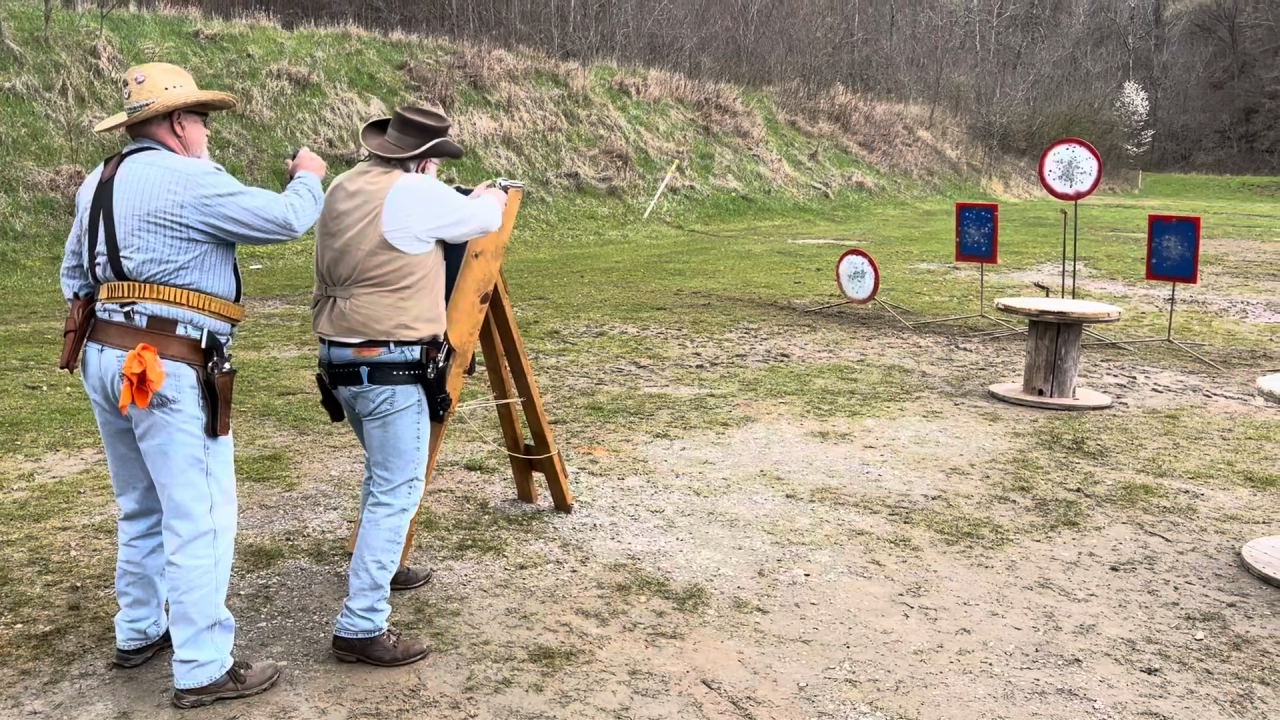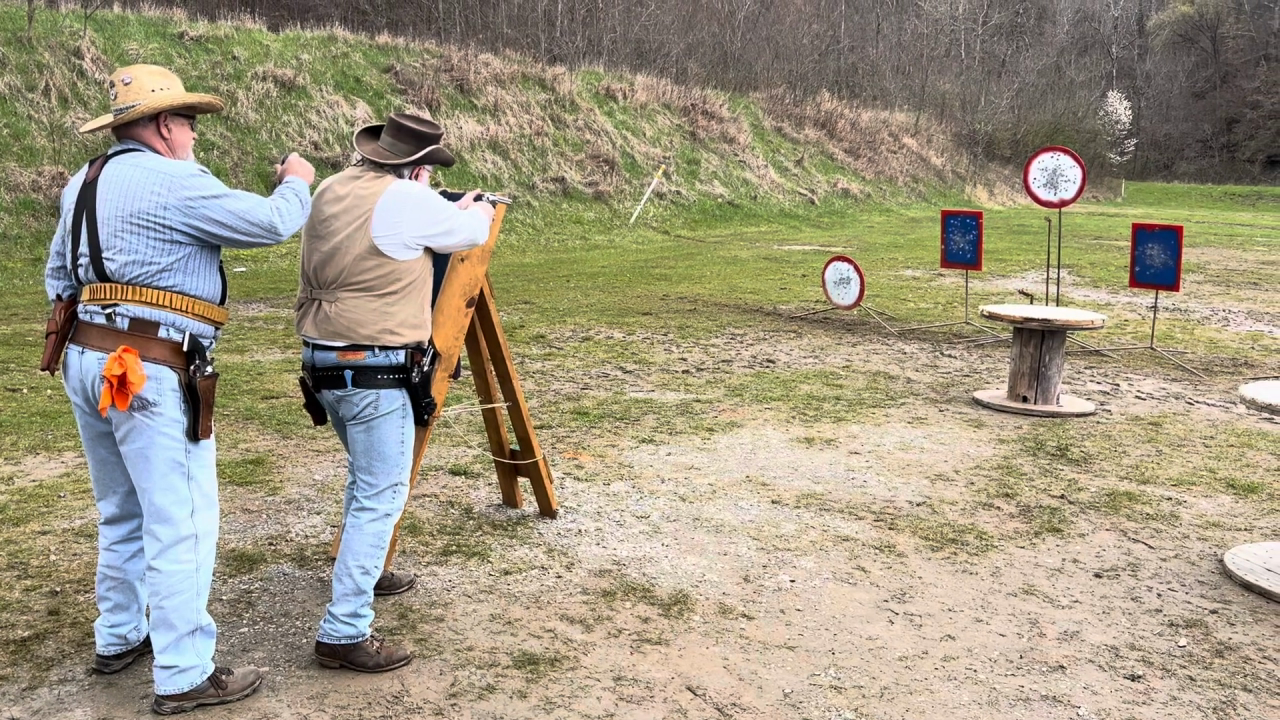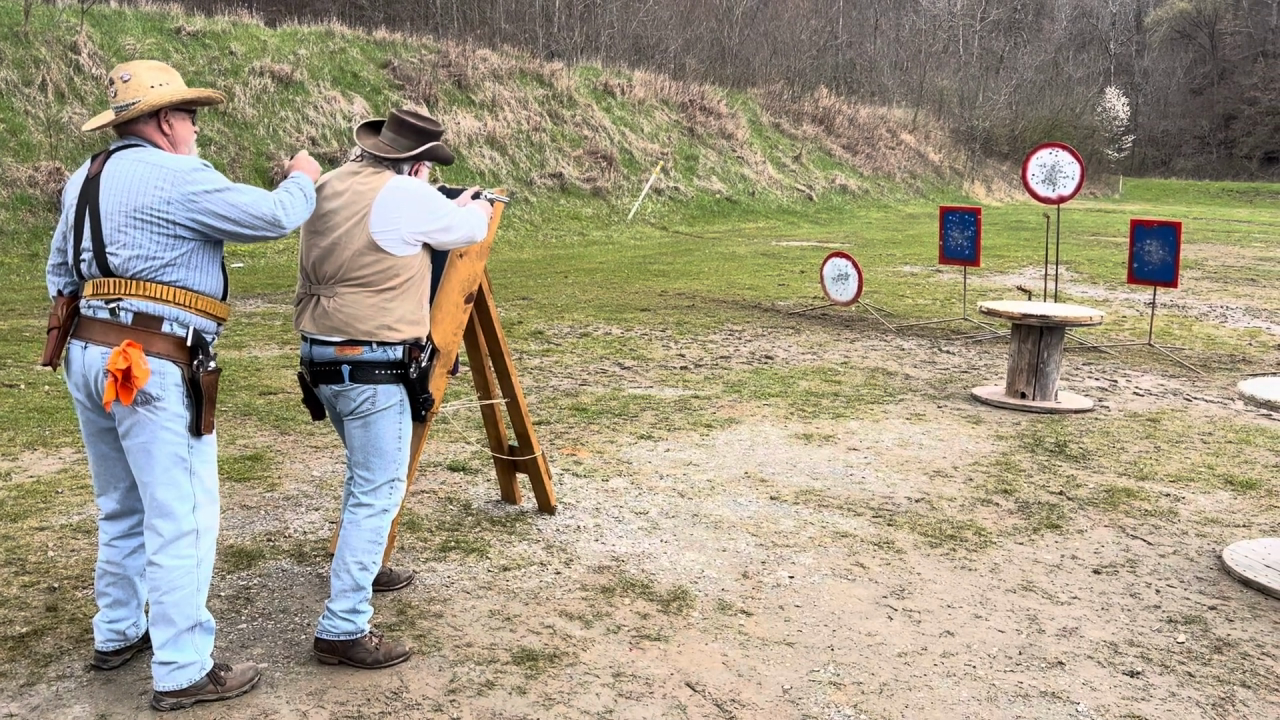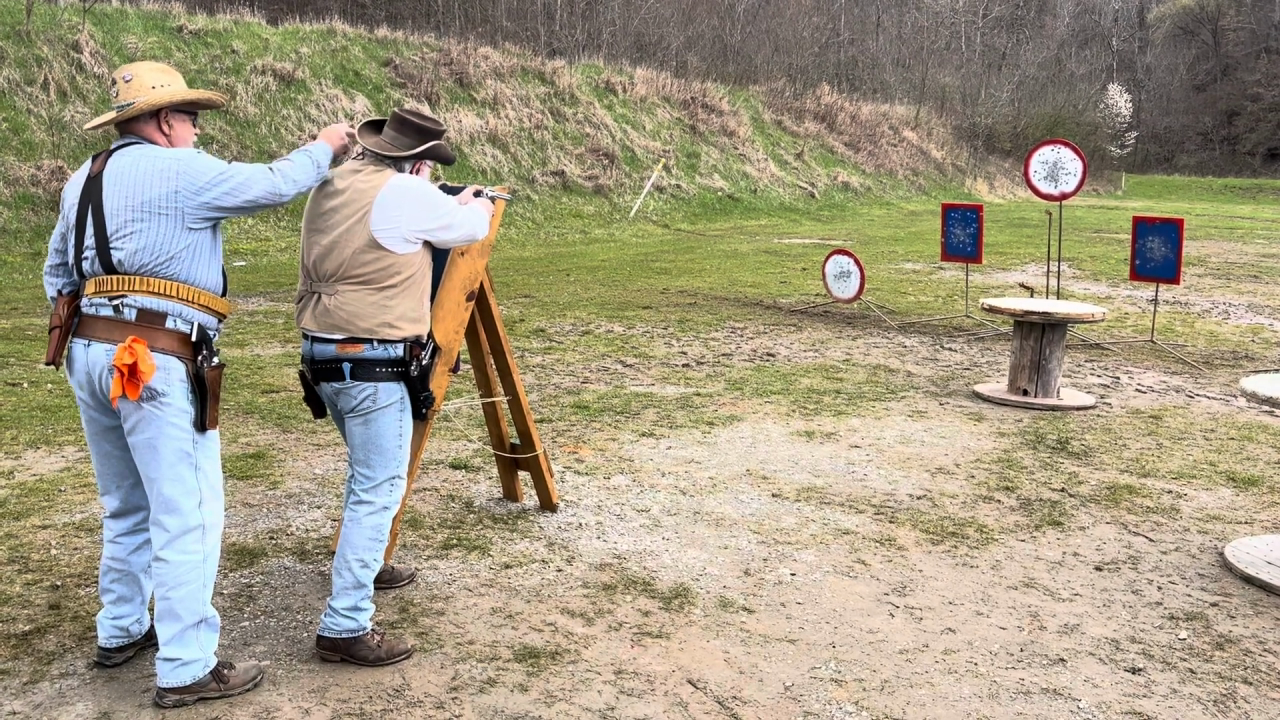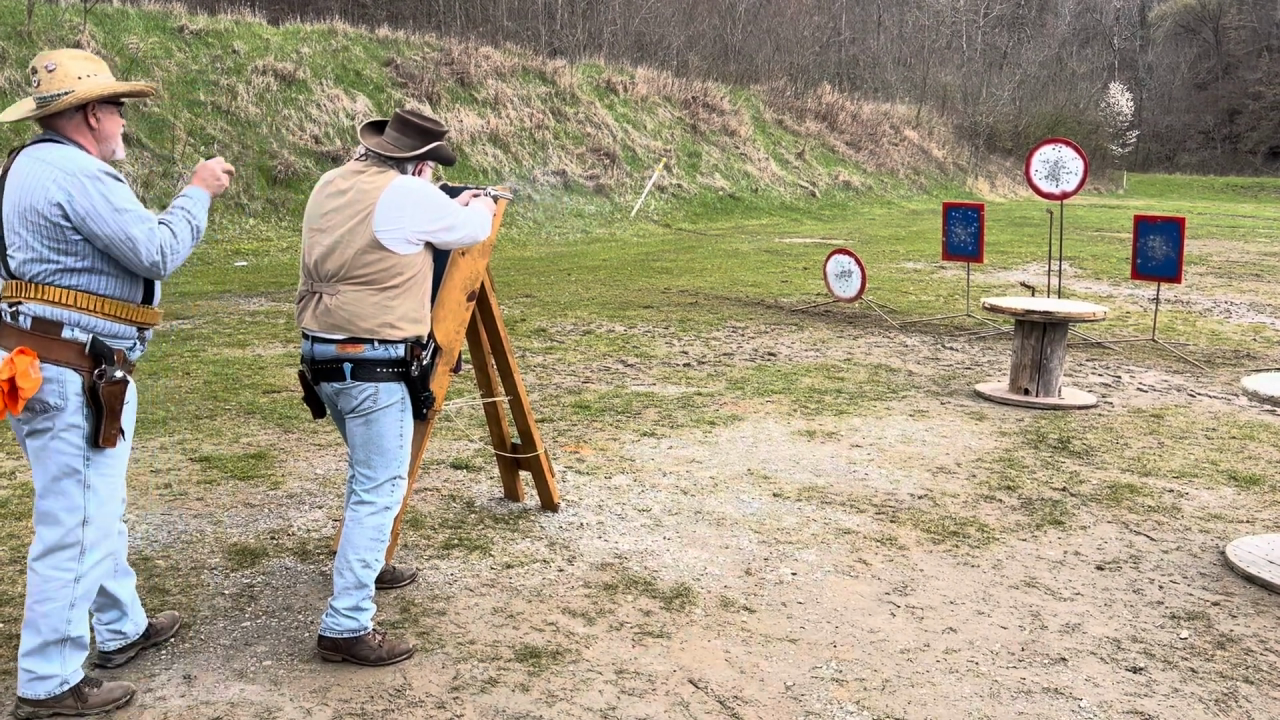
dt=1s
person 1, frame 1
left shoulder: (98, 182)
right shoulder: (188, 179)
left elbow: (75, 274)
right elbow: (287, 219)
right wrist: (308, 177)
left hip: (105, 356)
right hip: (168, 366)
left knee: (142, 509)
right knee: (200, 518)
left ankle: (139, 632)
right ankle: (203, 670)
person 1, frame 2
left shoulder: (83, 184)
right shoulder: (173, 181)
left elbow: (58, 274)
right elbow: (272, 222)
right wrist: (297, 183)
left hip: (85, 359)
right hip: (150, 369)
left knee: (122, 513)
right knee: (181, 522)
left ankle: (119, 638)
person 1, frame 3
left shoulder: (84, 179)
right shoulder: (174, 178)
left elbow: (60, 269)
right elbow: (274, 216)
right wrist: (304, 179)
left hip: (88, 354)
right hip: (151, 365)
left knee: (123, 508)
right knee: (181, 518)
left ankle: (116, 633)
right ankle: (182, 672)
person 1, frame 4
left shoulder: (82, 180)
right shoulder: (177, 171)
left elbow: (58, 273)
right elbow: (275, 183)
right wrist: (324, 147)
left hip: (90, 354)
right hip: (156, 361)
left knee: (128, 506)
right knee: (187, 516)
left ankle: (120, 631)
right ankle: (186, 669)
person 1, frame 5
right shoulder: (77, 176)
right elbow: (158, 254)
right wrist: (198, 191)
right hip: (74, 373)
left knee: (98, 509)
right knee: (73, 526)
left ankle: (122, 628)
person 2, frame 1
left shoulder: (343, 188)
right shoulder: (414, 193)
right elbow: (482, 221)
left wrist: (465, 200)
right wrist: (491, 198)
left hip: (341, 361)
right hip: (389, 367)
left knee: (382, 474)
right knee: (396, 492)
left ankle: (379, 566)
right ankle: (360, 627)
person 2, frame 2
left shoulder: (330, 191)
right shoulder: (406, 200)
right elbow: (469, 233)
left wrist: (453, 209)
right wrist: (480, 210)
left hip: (324, 364)
right hip: (374, 371)
left knee: (367, 478)
right knee: (381, 497)
left ankle: (363, 572)
right ankle: (344, 633)
person 2, frame 3
left shoulder: (328, 188)
right shoulder: (403, 196)
right elbow: (467, 230)
left wrist: (449, 207)
right wrist: (477, 208)
left hip: (322, 359)
right hip: (371, 366)
left knee: (365, 475)
right knee: (377, 493)
left ankle: (362, 568)
right ankle: (342, 629)
person 2, frame 4
left shoulder: (330, 185)
right shoulder: (404, 194)
right elbow: (469, 228)
left wrist: (452, 204)
right wrist: (478, 206)
left hip: (324, 357)
right hip: (372, 365)
left knee: (367, 473)
right knee: (378, 491)
left ankle: (364, 566)
right ankle: (345, 627)
person 2, frame 5
left shoulder: (330, 184)
right shoulder: (407, 195)
right elbow: (470, 230)
left wrist: (454, 205)
right wrist: (481, 206)
left hip: (323, 356)
right hip: (371, 364)
left knee: (367, 473)
right knee: (378, 490)
left ankle: (364, 566)
right ankle: (345, 625)
